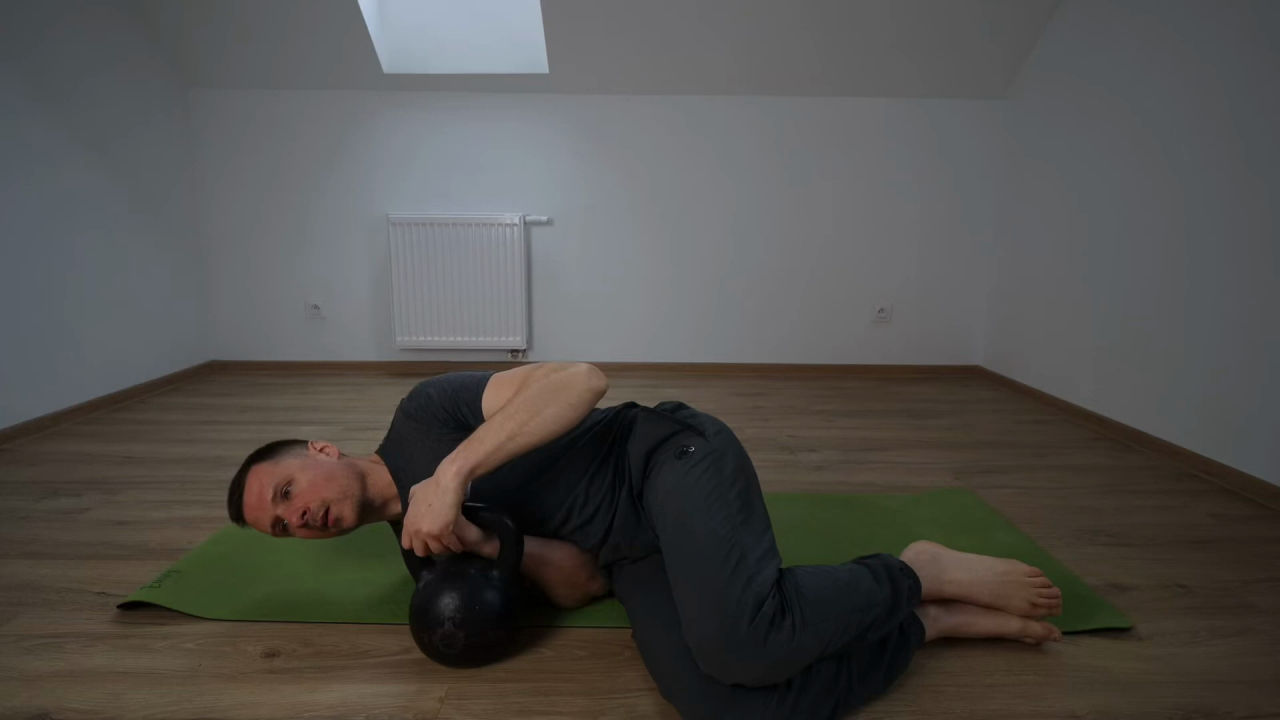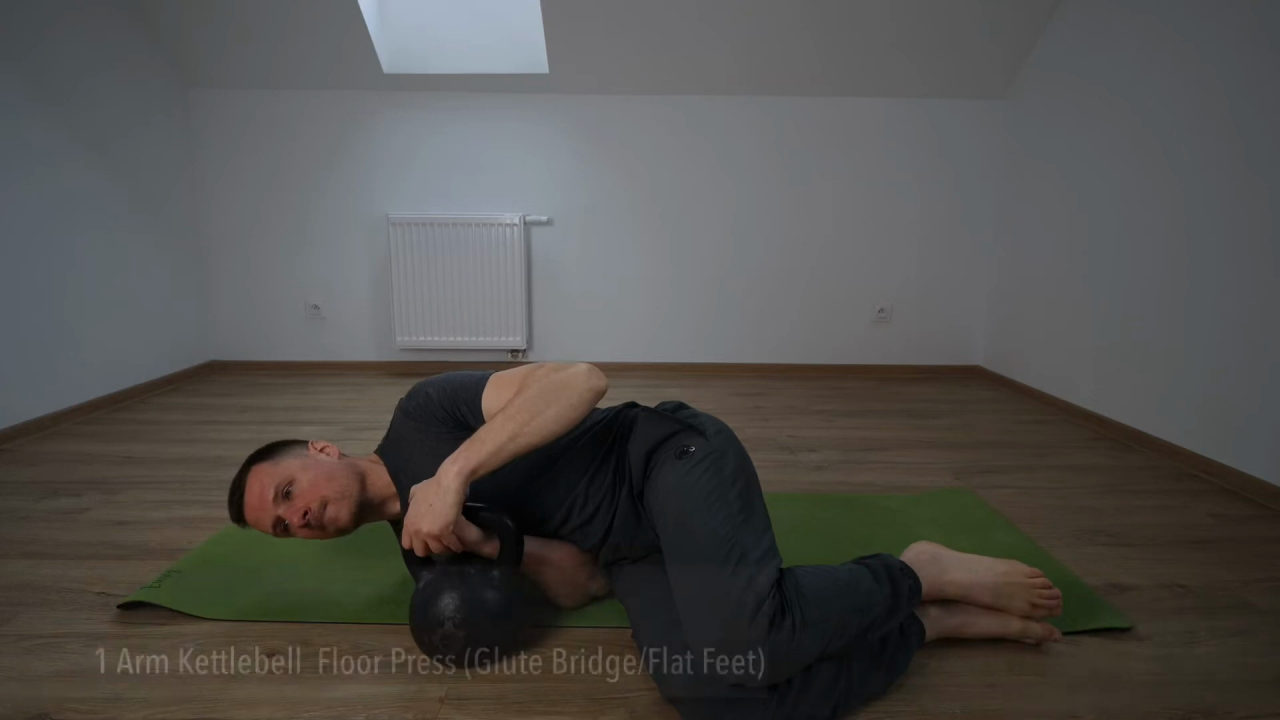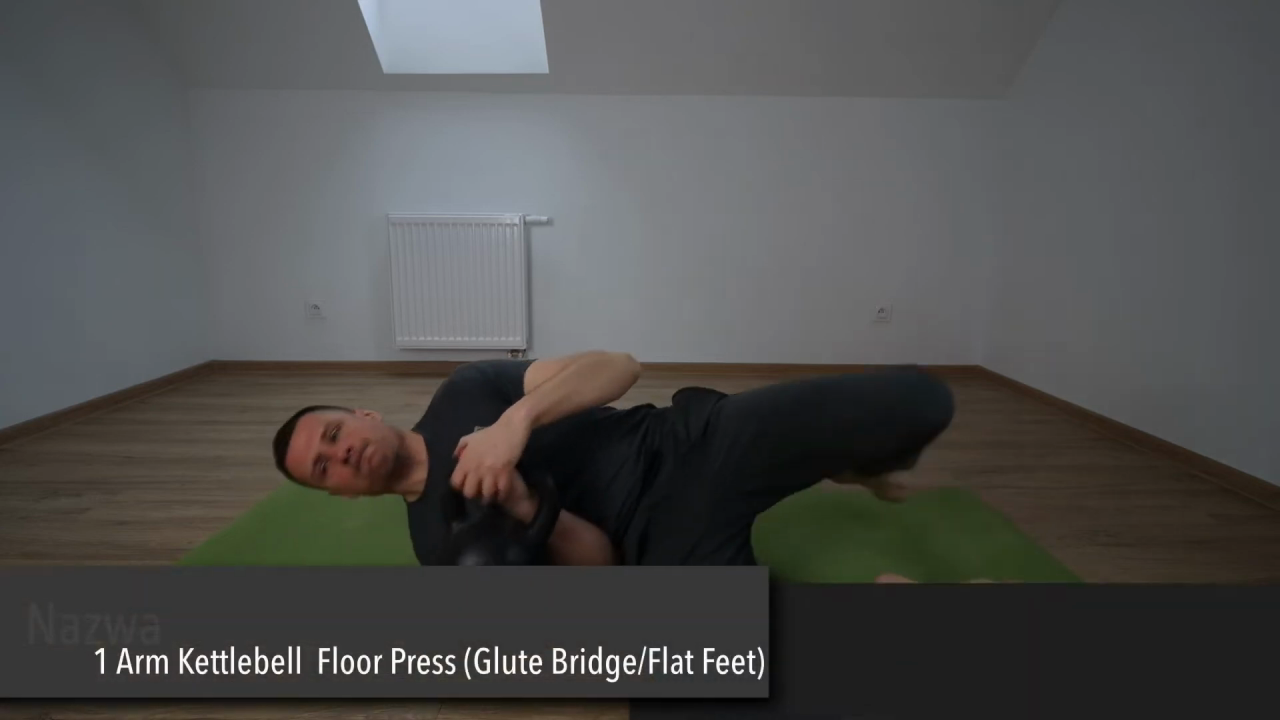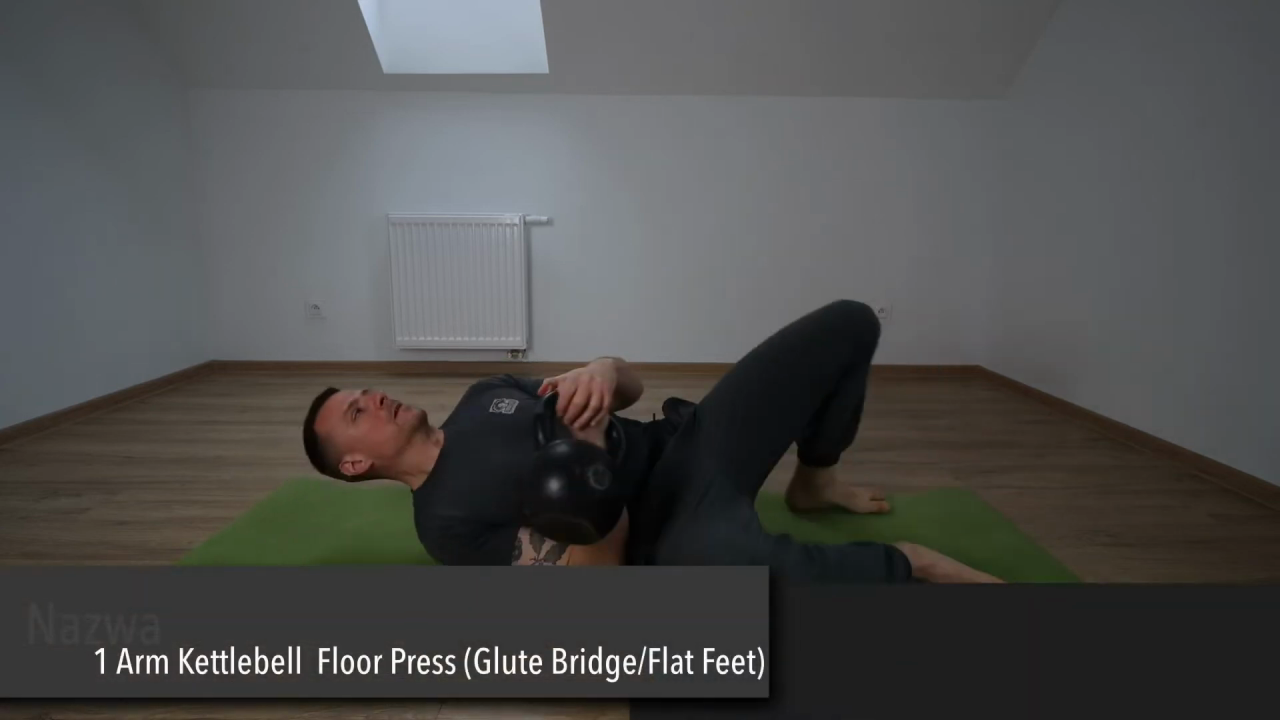
dt=0.5s
person 1, frame 1
left shoulder: (423, 414)
right shoulder: (422, 549)
left elbow: (581, 380)
right elbow: (576, 582)
left wrist: (455, 473)
right wrist: (482, 545)
left hip: (670, 459)
right hip: (635, 550)
left knee: (741, 636)
left ankle: (915, 572)
right ankle: (929, 620)
person 1, frame 2
left shoulder: (423, 412)
right shoulder: (420, 547)
left elbow: (580, 380)
right elbow: (578, 581)
left wrist: (456, 472)
right wrist: (480, 548)
left hip: (670, 458)
right hip: (640, 552)
left knee: (745, 630)
left ankle: (919, 576)
right ankle: (927, 622)
person 1, frame 3
left shoulder: (462, 398)
right shoulder: (439, 538)
left elbow: (619, 367)
right elbow: (596, 562)
left wrist: (517, 420)
right wrist: (521, 513)
left hip: (702, 442)
right hip: (673, 542)
left knee: (915, 400)
left ankle: (865, 464)
person 1, frame 4
left shoulder: (482, 398)
right shoulder: (446, 520)
left elbow: (633, 384)
right elbow: (597, 571)
left wrist: (602, 372)
left hip: (691, 439)
right hip: (677, 525)
left knee: (848, 324)
right knee: (749, 566)
left ankle: (815, 480)
right ankle: (905, 565)
